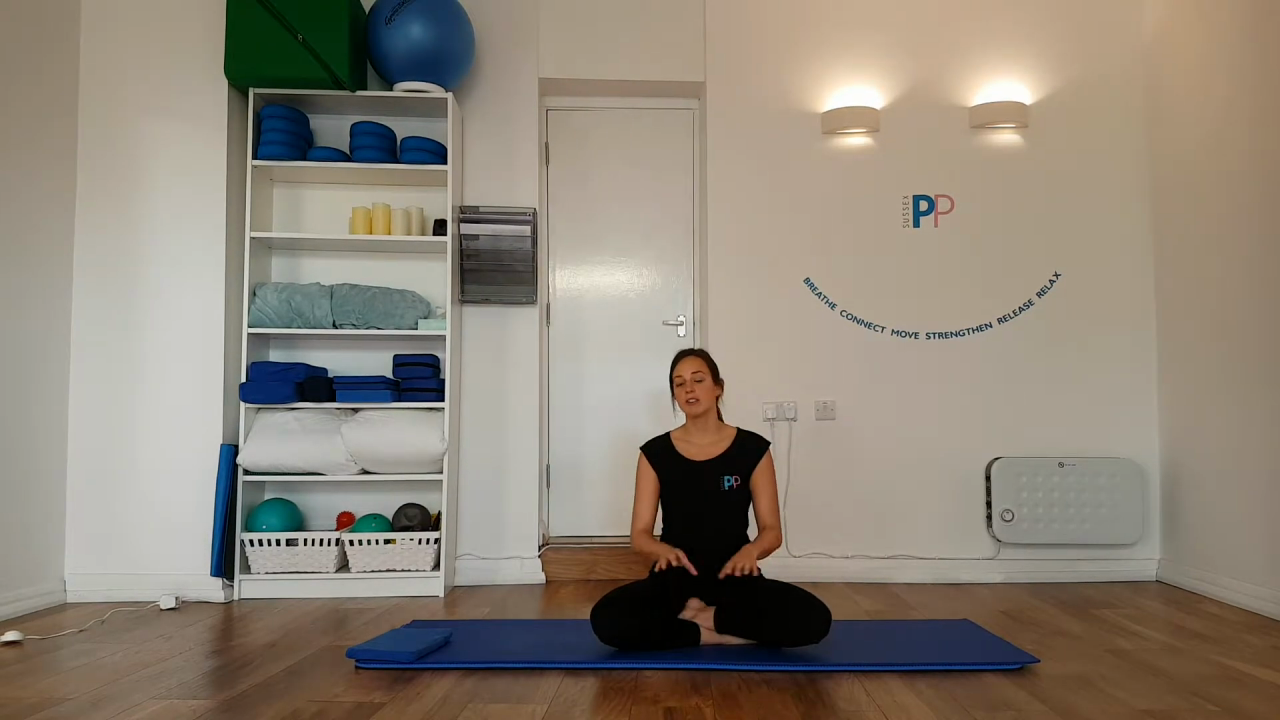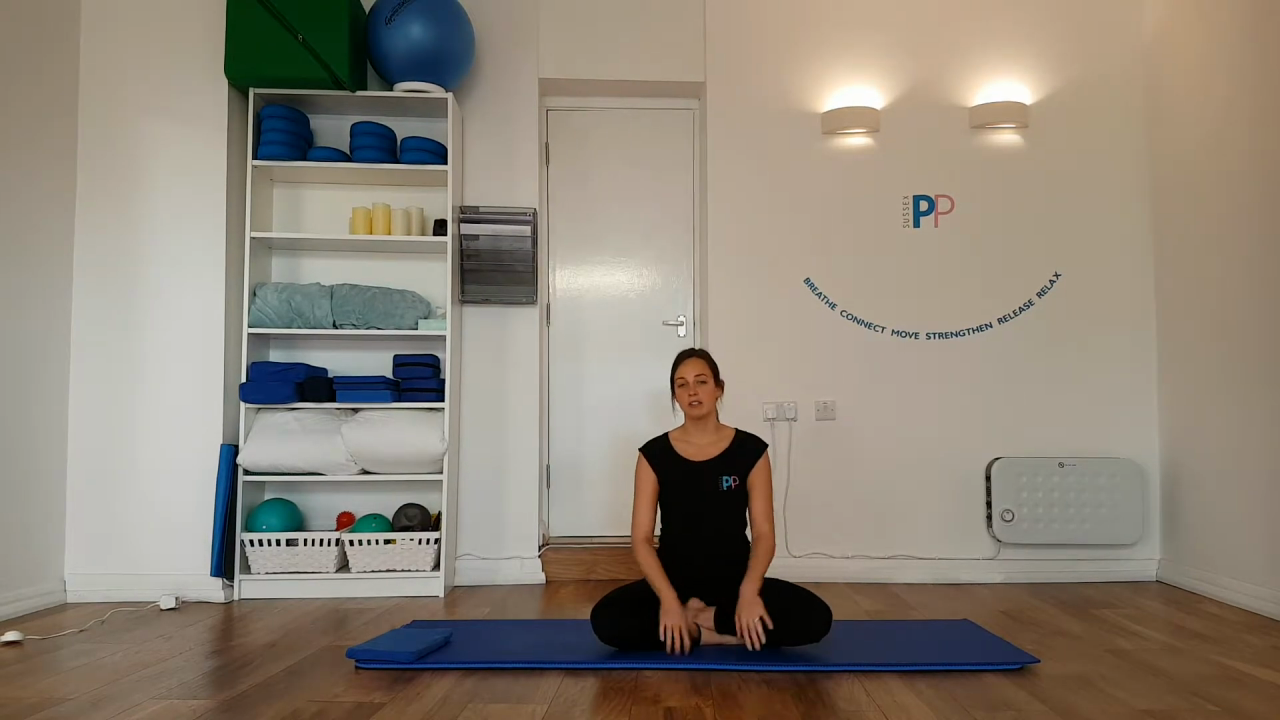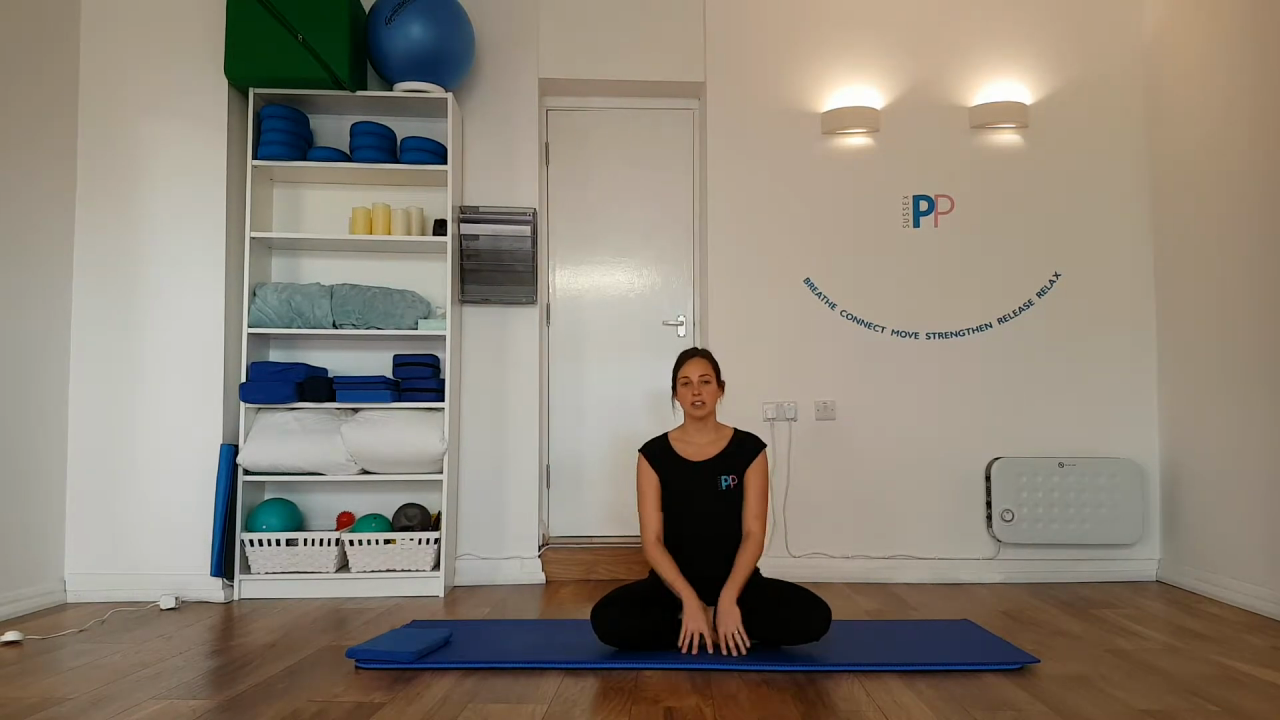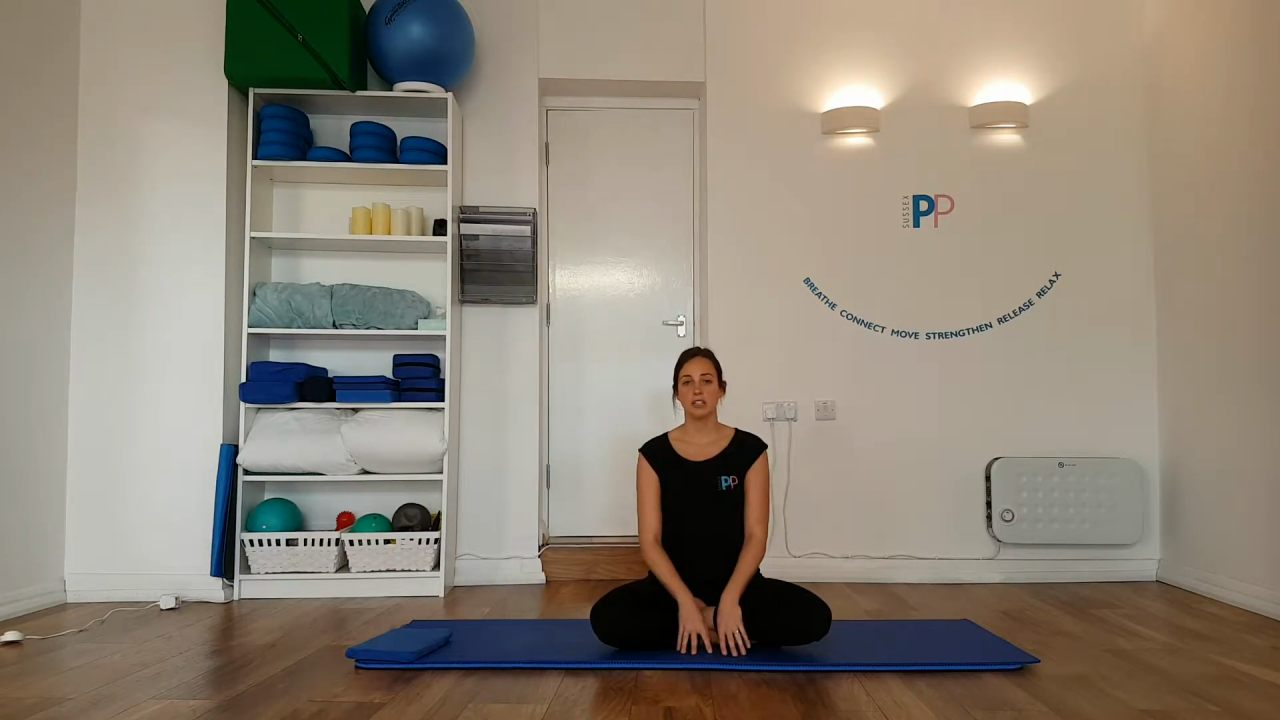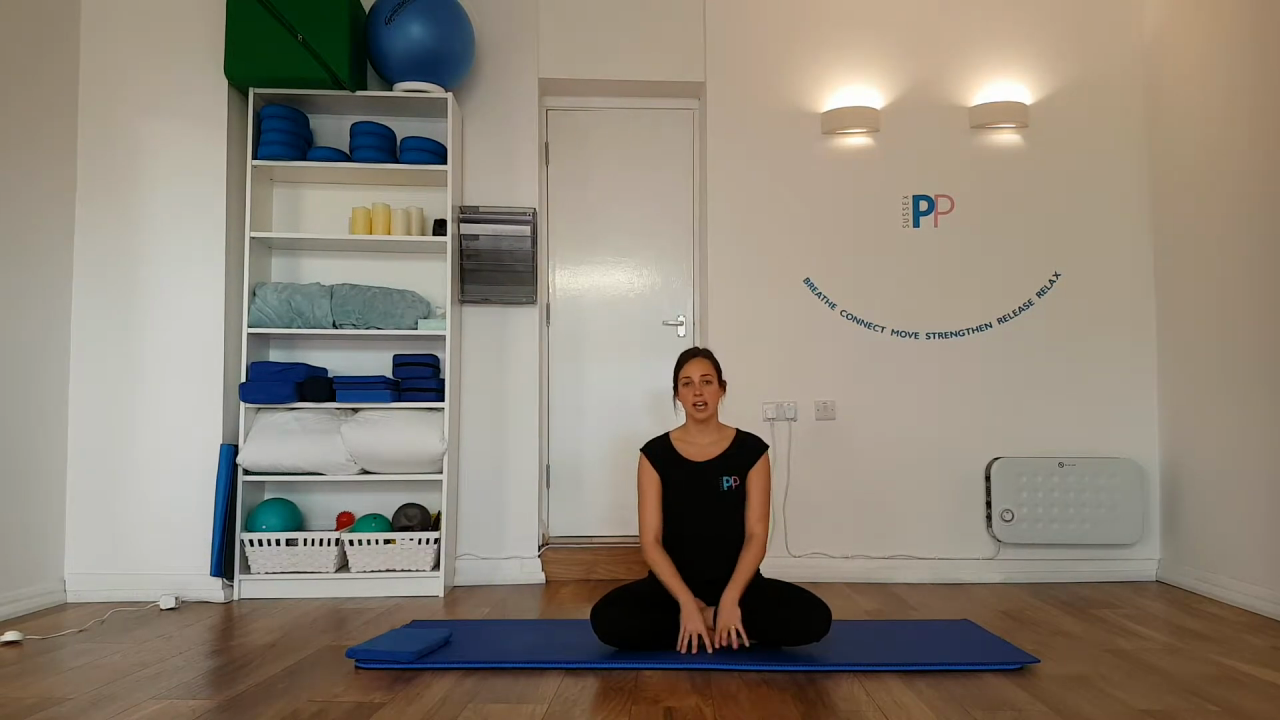
dt=0.2s
person 1, frame 1
left shoulder: (753, 449)
right shoulder: (655, 453)
left elbow: (772, 528)
right elbow: (640, 534)
left wrist: (749, 551)
right wrist: (664, 548)
left hip: (734, 582)
right hip: (676, 583)
left knee: (815, 619)
right knee: (606, 619)
left ankle: (695, 617)
right ankle: (729, 633)
person 1, frame 2
left shoulder: (750, 450)
right shoulder: (654, 454)
left elbow: (764, 533)
right elbow: (641, 538)
left wrist: (749, 588)
right wrist: (667, 596)
left hip: (734, 580)
right hip: (674, 582)
left knee: (815, 618)
right knee: (606, 619)
left ankle: (698, 620)
right ankle: (728, 631)
person 1, frame 3
left shoulder: (749, 449)
right shoulder: (654, 454)
left elbow: (753, 534)
right elbow: (652, 540)
left wrist: (728, 598)
right wrist: (688, 600)
left hip: (735, 581)
right hip: (674, 582)
left knee: (815, 616)
right knee: (606, 619)
right ankle: (730, 632)
person 1, frame 4
left shoulder: (750, 449)
right shoulder: (654, 454)
left elbow: (756, 536)
right elbow: (650, 541)
left wrist: (730, 599)
right wrist: (685, 602)
left hip: (735, 581)
right hip: (673, 582)
left knee: (815, 618)
right knee: (606, 618)
left ankle: (705, 618)
right ankle: (728, 632)
person 1, frame 5
left shoulder: (751, 450)
right shoulder: (655, 454)
left elbow: (756, 535)
right elbow: (650, 540)
left wrist: (730, 600)
right wrist: (686, 603)
left hip: (736, 581)
right hip: (673, 583)
left knee: (815, 617)
right knee: (605, 618)
right ankle: (732, 633)
